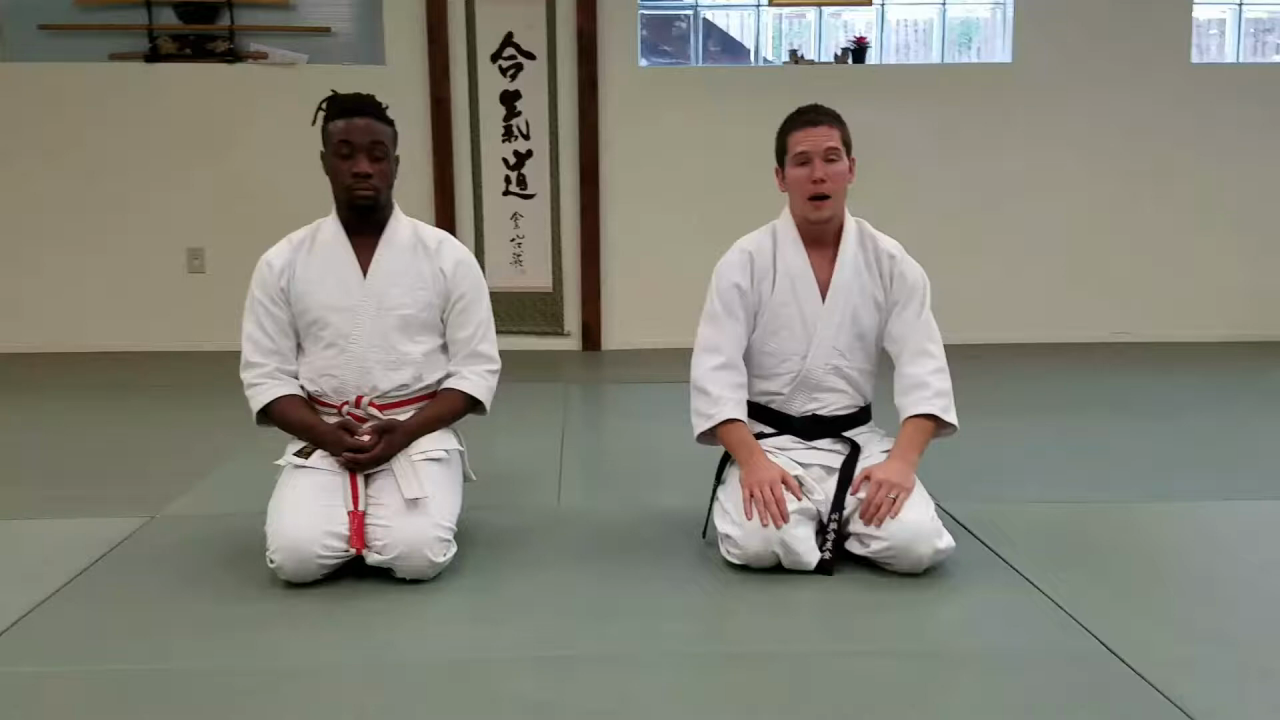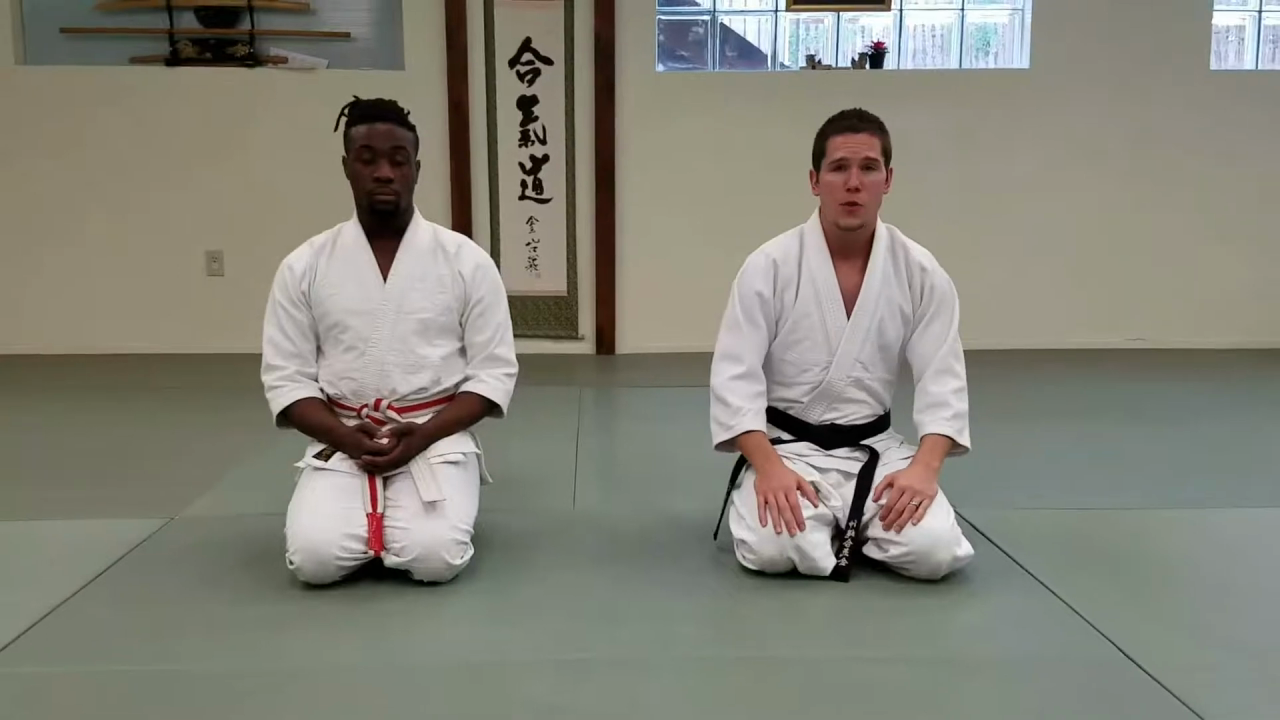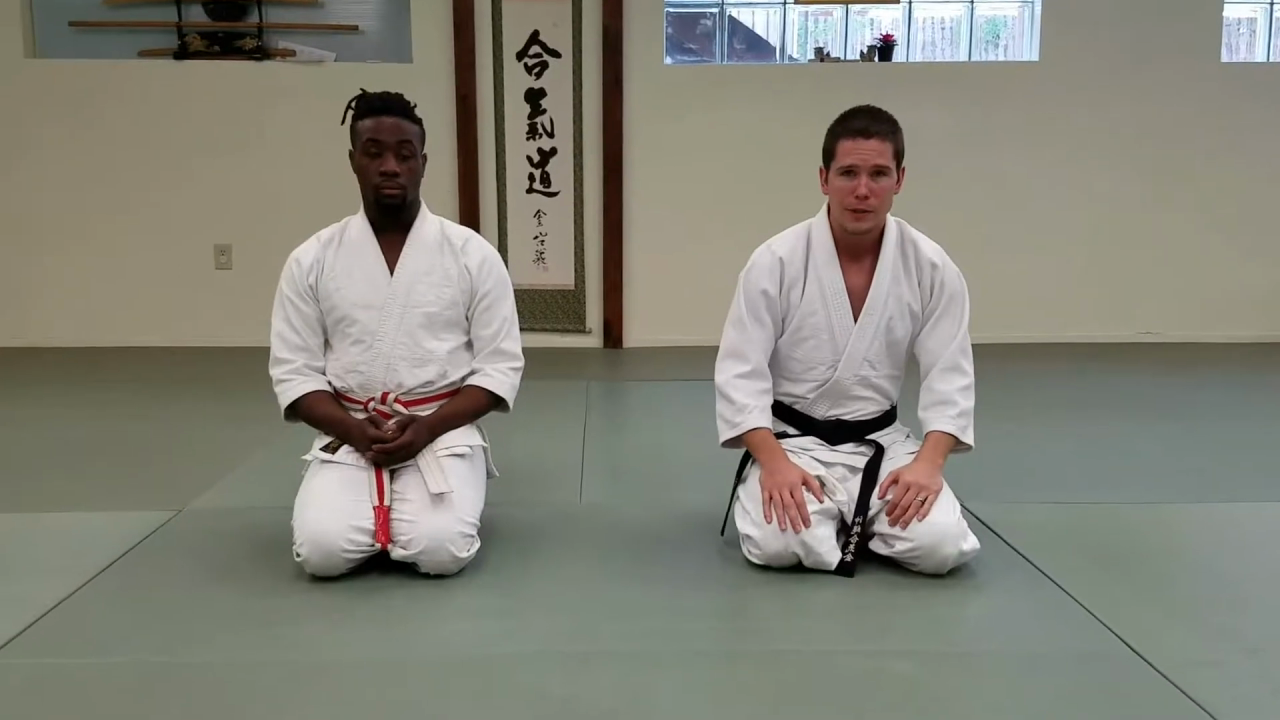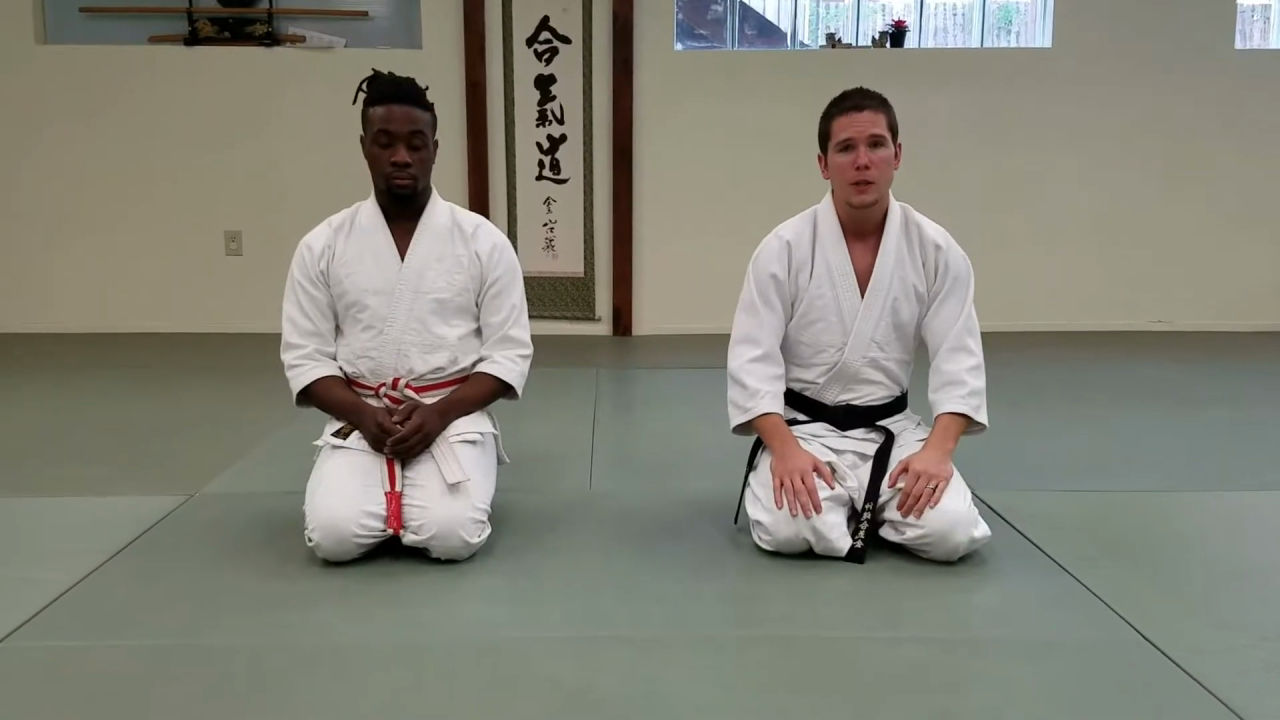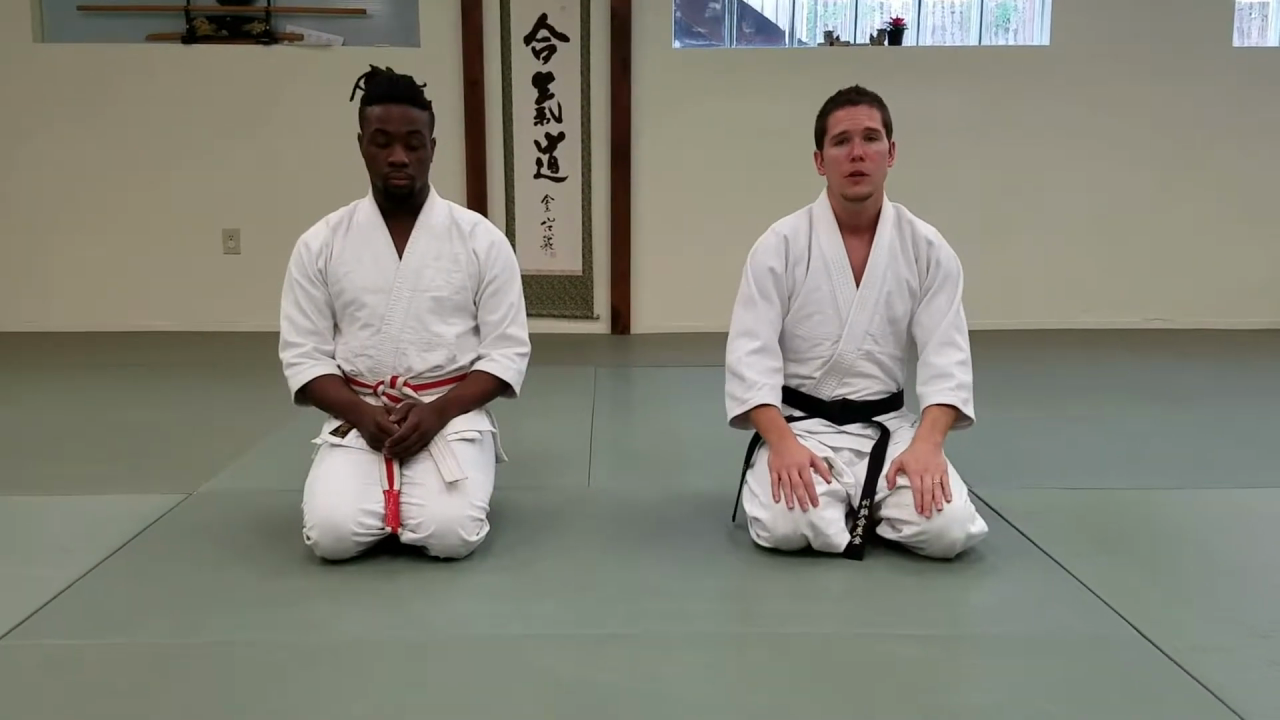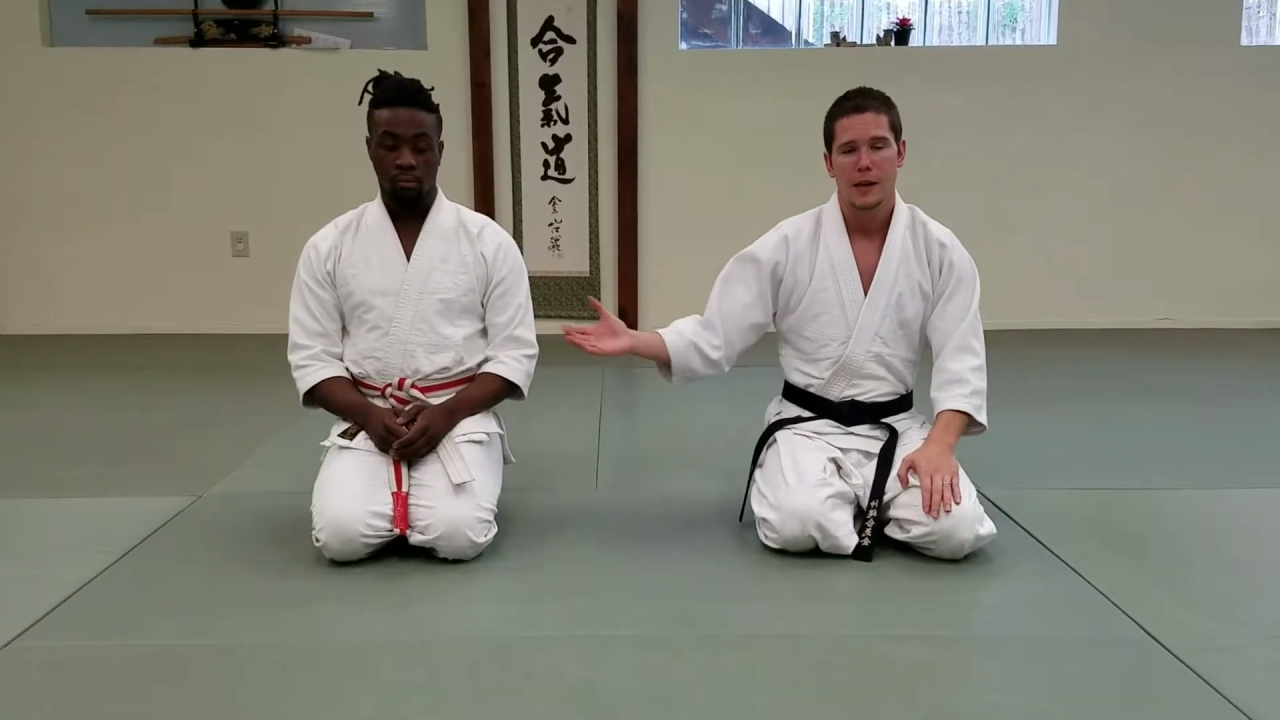
dt=0.5s
person 1, frame 1
left shoulder: (446, 256)
right shoulder: (282, 263)
left elbow: (477, 368)
right elbow: (265, 375)
left wrist: (405, 432)
right wrist: (327, 434)
left hip: (418, 435)
right hip: (322, 440)
left knee: (418, 555)
right knee: (297, 557)
left ankle: (389, 513)
right ankle: (357, 517)
person 1, frame 2
left shoulder: (466, 260)
right shoulder: (304, 266)
left elbow: (494, 371)
right elbow: (286, 377)
left wrist: (424, 435)
right wrist: (346, 437)
left hip: (437, 437)
right hip: (341, 441)
left knee: (433, 555)
right knee: (315, 558)
left ankle: (401, 516)
right ankle: (370, 518)
person 1, frame 3
left shoulder: (472, 254)
right shoulder: (311, 260)
left elbow: (500, 365)
right elbow: (294, 371)
left wrist: (429, 427)
right wrist: (353, 429)
left hip: (443, 431)
right hip: (348, 434)
left knee: (440, 551)
right knee: (322, 551)
left ankle: (416, 509)
right ankle: (378, 512)
person 1, frame 4
left shoulder: (482, 241)
right shoulder: (322, 245)
left elbow: (509, 353)
right elbow: (305, 356)
left wrist: (439, 414)
right wrist: (364, 416)
left hip: (453, 417)
right hip: (360, 420)
left knee: (451, 535)
right knee: (335, 536)
left ankle: (423, 495)
right ankle: (391, 500)
person 1, frame 5
left shoulder: (480, 240)
right shoulder: (321, 243)
left elbow: (507, 352)
right elbow: (304, 355)
left wrist: (436, 412)
right wrist: (363, 414)
left hip: (451, 414)
right hip: (358, 418)
left knee: (450, 534)
right knee: (333, 535)
left ankle: (419, 492)
right ankle: (388, 495)
person 1, frame 6
left shoulder: (488, 242)
right shoulder: (329, 246)
left elbow: (514, 353)
right elbow: (312, 357)
left wrist: (446, 414)
right wrist: (370, 415)
left hip: (458, 416)
right hip: (367, 418)
left knee: (459, 535)
right knee: (341, 536)
left ankle: (435, 491)
right ankle: (395, 494)
person 2, frame 1
left shoulder: (890, 262)
right shoulder: (744, 261)
left elbow: (923, 369)
right elbow: (715, 373)
left wrist: (902, 459)
right wrist: (752, 461)
left hip: (857, 441)
right hip: (769, 442)
left knee: (915, 545)
right knee: (758, 545)
left ankle: (827, 519)
right ankle: (804, 515)
person 2, frame 2
left shoulder: (921, 272)
right shoulder: (769, 264)
left elbow: (942, 380)
right elbow: (735, 377)
left wrist: (924, 466)
right wrist: (768, 467)
left hip: (875, 448)
right hip: (787, 448)
left knee: (934, 551)
right knee: (773, 549)
left ankle: (847, 525)
right ankle: (839, 525)
person 2, frame 3
left shoulder: (932, 268)
right shoulder: (776, 260)
left elbow: (950, 376)
right elbow: (740, 373)
left wrist: (929, 462)
right wrist: (774, 463)
left hip: (882, 441)
right hip: (793, 440)
left knee: (941, 545)
right knee: (777, 544)
left ankle: (852, 520)
right ankle: (831, 517)
person 2, frame 4
left shoulder: (935, 249)
right shoulder: (783, 247)
left elbow: (959, 359)
right elbow: (752, 359)
left wrist: (938, 449)
right wrist: (785, 449)
left hip: (892, 429)
right hip: (803, 428)
left knee: (951, 532)
right knee: (789, 530)
left ankle: (862, 506)
right ankle: (843, 503)
person 2, frame 5
left shoulder: (926, 248)
right shoulder: (780, 244)
left elbow: (946, 357)
right elbow: (751, 355)
left wrist: (927, 444)
right wrist: (781, 443)
left hip: (887, 425)
right hip: (800, 424)
left knee: (947, 529)
right knee: (788, 524)
left ankle: (858, 503)
person 2, frame 6
left shoulder: (940, 250)
right shoulder: (785, 245)
left elbow: (961, 359)
right elbow: (711, 335)
left wrist: (939, 446)
right wrist: (630, 340)
left hip: (897, 427)
right hip: (806, 424)
left knee: (956, 533)
right knee: (797, 524)
left ankle: (870, 501)
right ankle: (843, 500)
